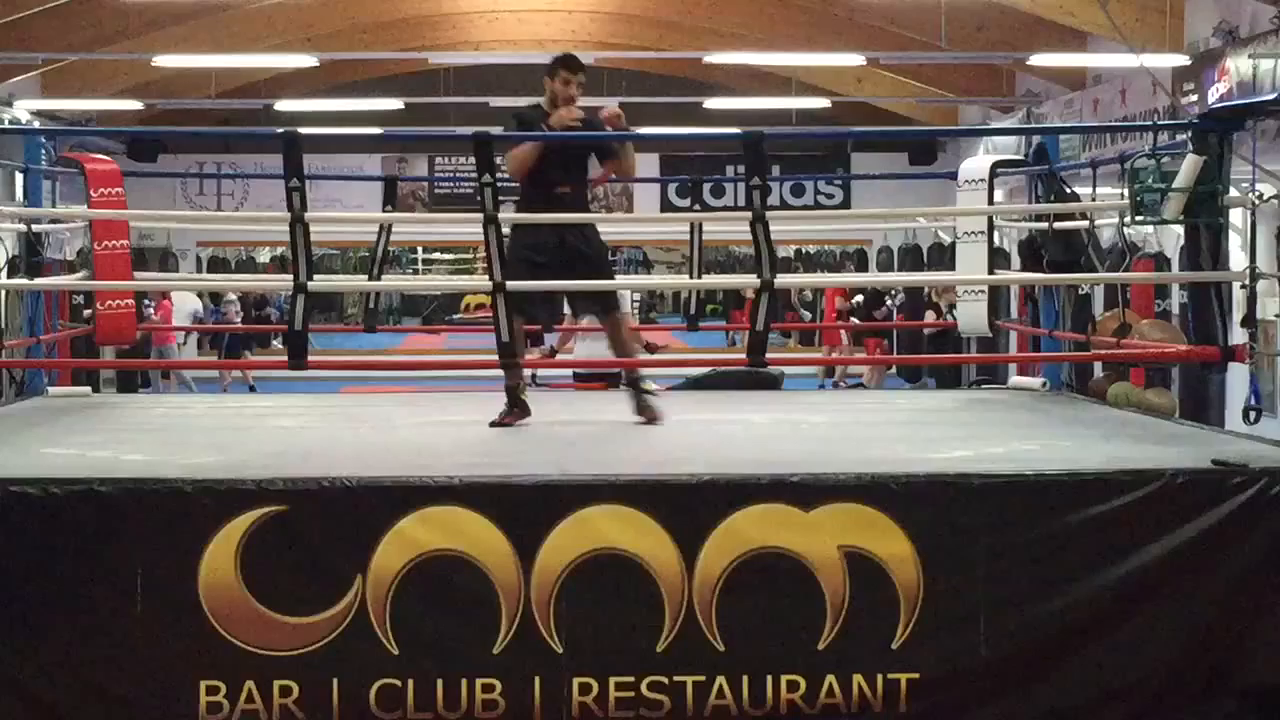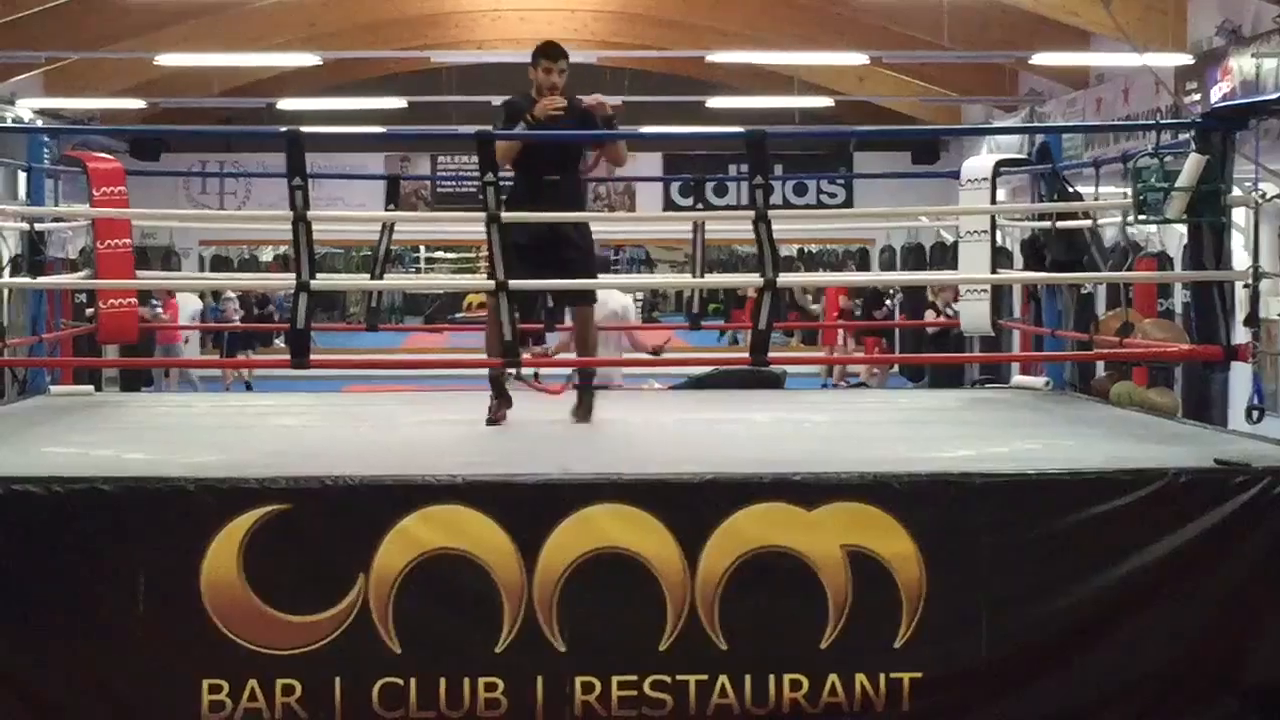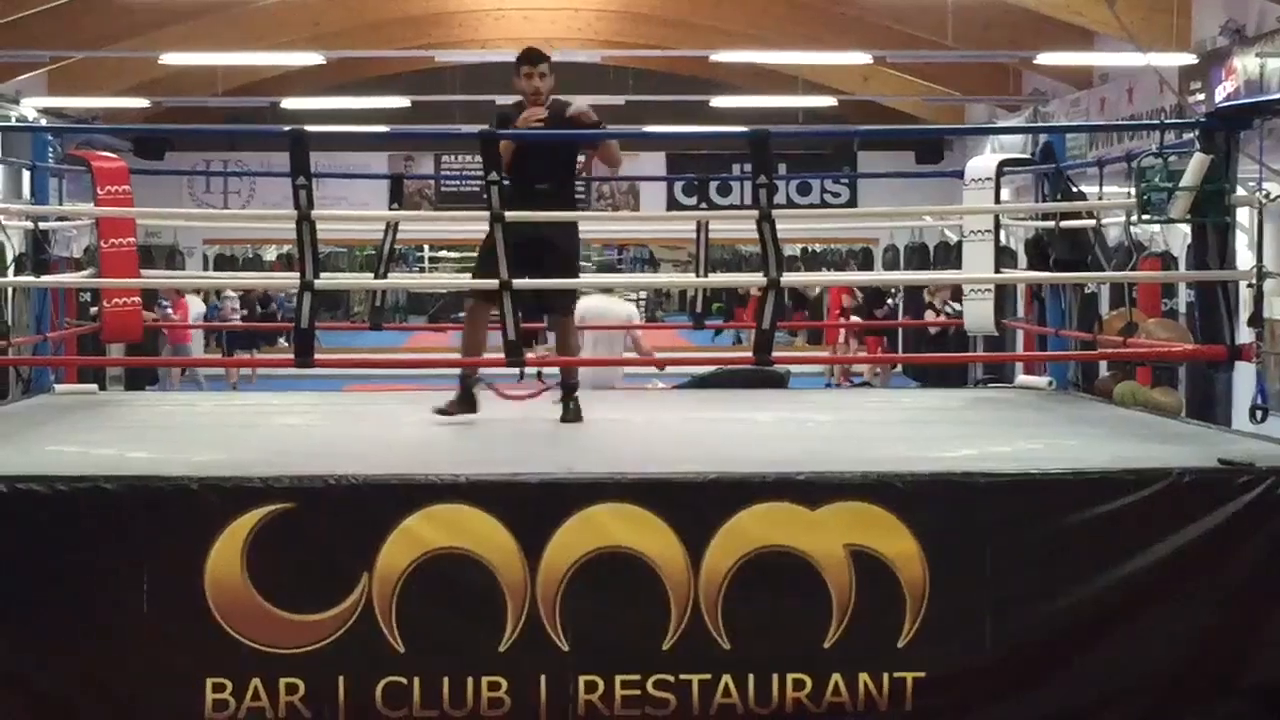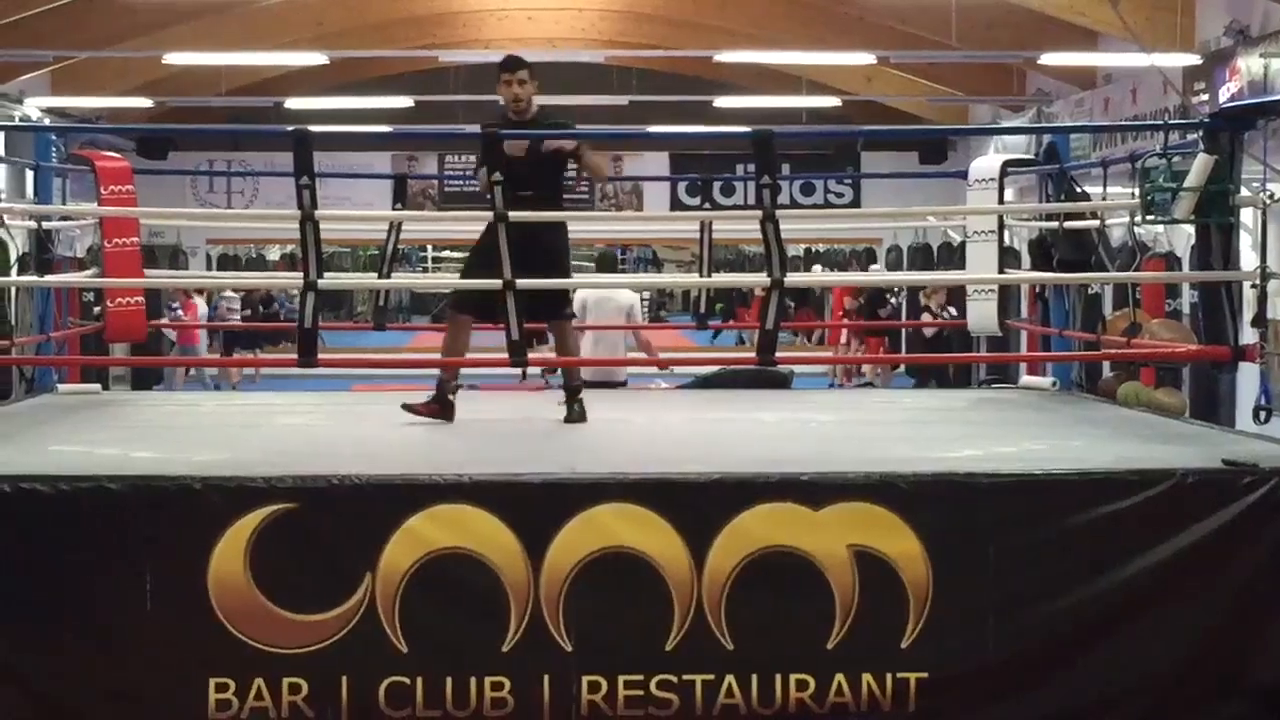
dt=0.1s
person 1, frame 1
left shoulder: (589, 123)
right shoulder: (524, 120)
left elbow: (625, 173)
right elbow: (514, 169)
left wrist: (619, 130)
right wrist: (547, 128)
left hip: (577, 228)
right hip: (533, 230)
left knee: (612, 313)
right knee: (512, 318)
left ankle: (638, 390)
right ankle: (516, 400)
person 1, frame 2
left shoulder: (579, 110)
right shoulder: (514, 108)
left elbow: (618, 159)
right elbow: (501, 158)
left wrist: (607, 119)
right wrist: (531, 118)
left hip: (568, 215)
right hip: (522, 217)
left knee: (583, 308)
right knee: (499, 301)
left ankle: (585, 389)
right ankle: (499, 391)
person 1, frame 3
left shoulder: (571, 118)
right shoulder: (507, 118)
left elbow: (614, 161)
left wrist: (594, 124)
right wrist: (516, 132)
left hip: (557, 224)
right hip: (514, 221)
left knee: (561, 317)
right knee: (479, 302)
left ankle: (569, 395)
right ankle: (467, 391)
person 1, frame 4
left shoulder: (556, 126)
right shoulder: (494, 129)
left elbow: (601, 173)
right elbow: (482, 183)
left wrist: (575, 147)
right wrist: (502, 154)
left hip: (546, 232)
right hip: (502, 229)
left knee: (559, 320)
right knee: (458, 311)
left ankle: (574, 397)
right ankle: (443, 398)
